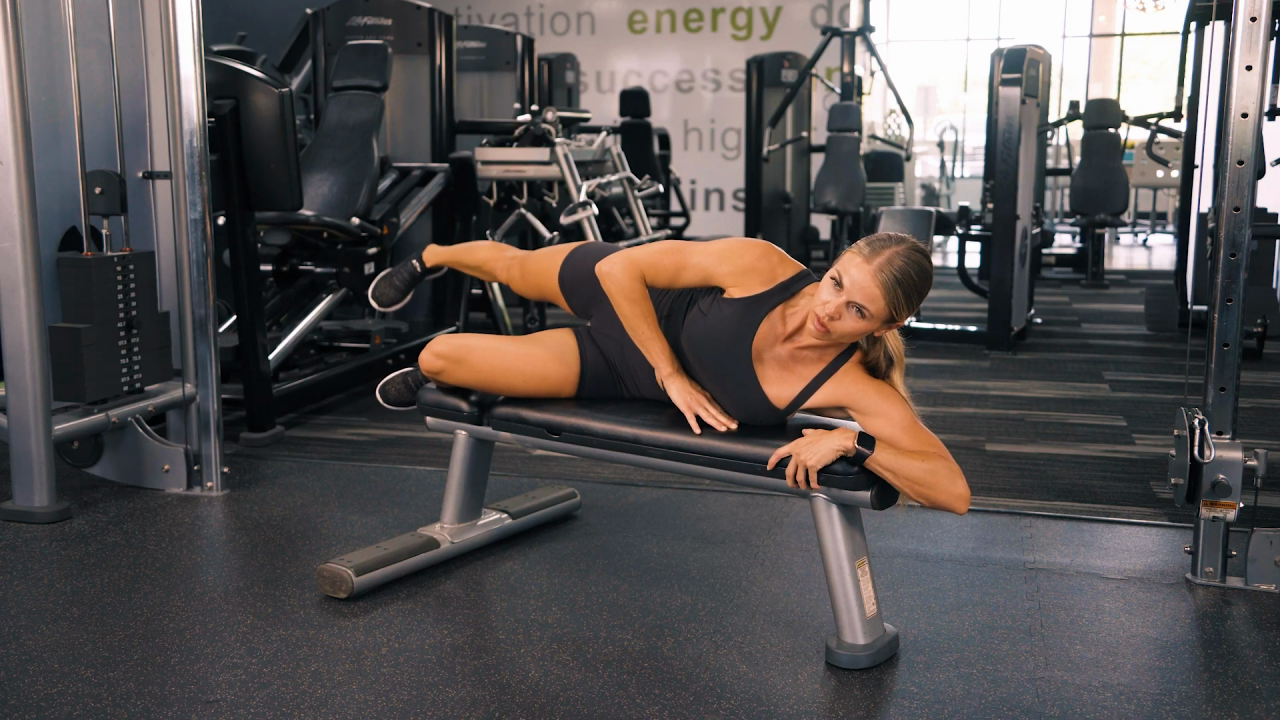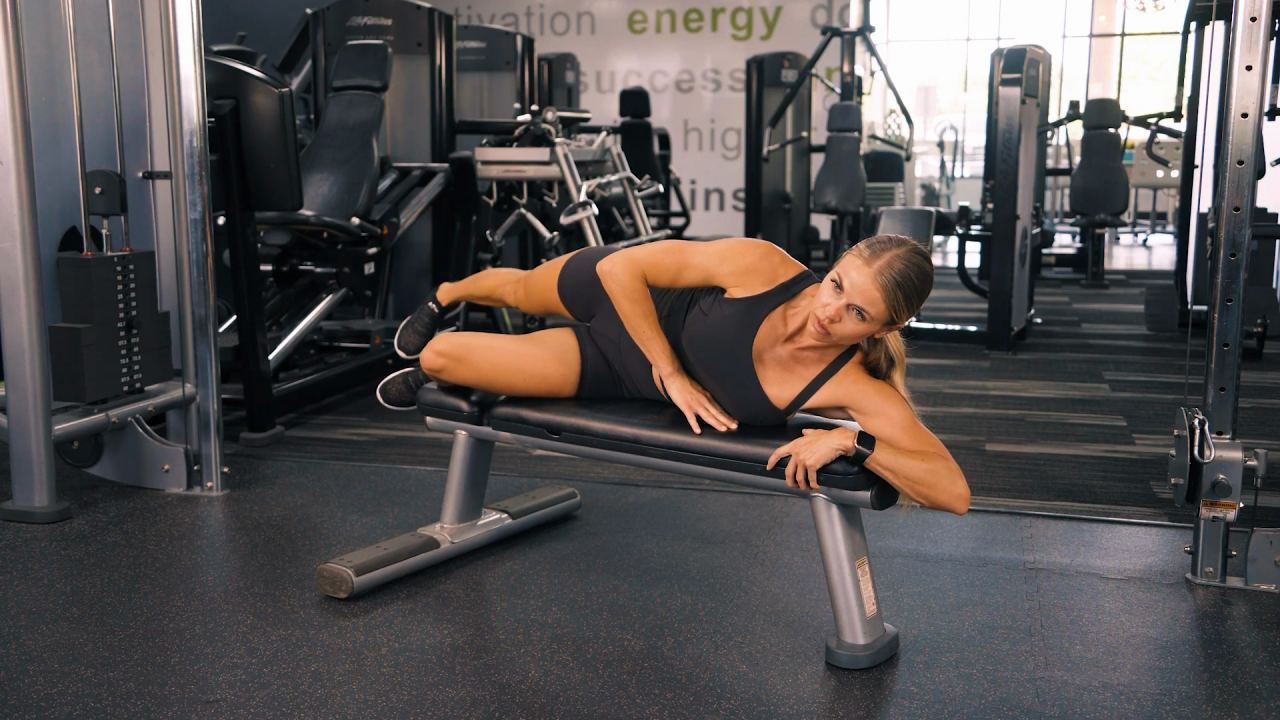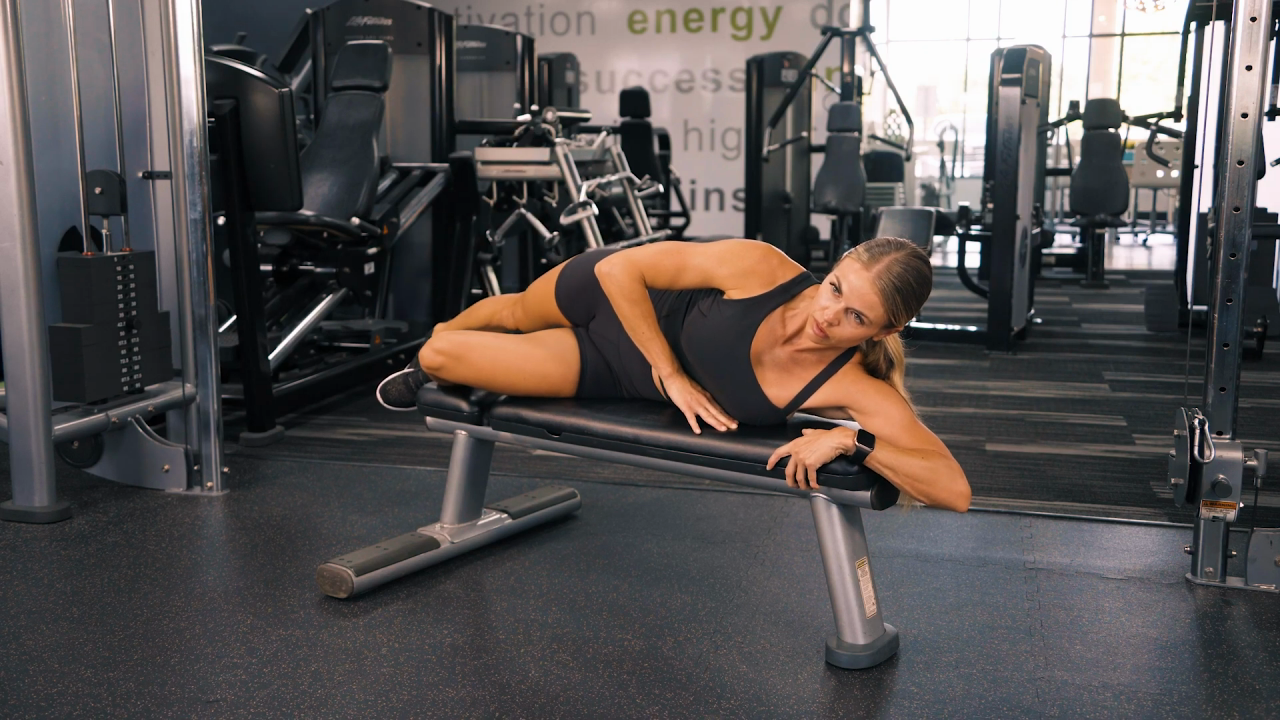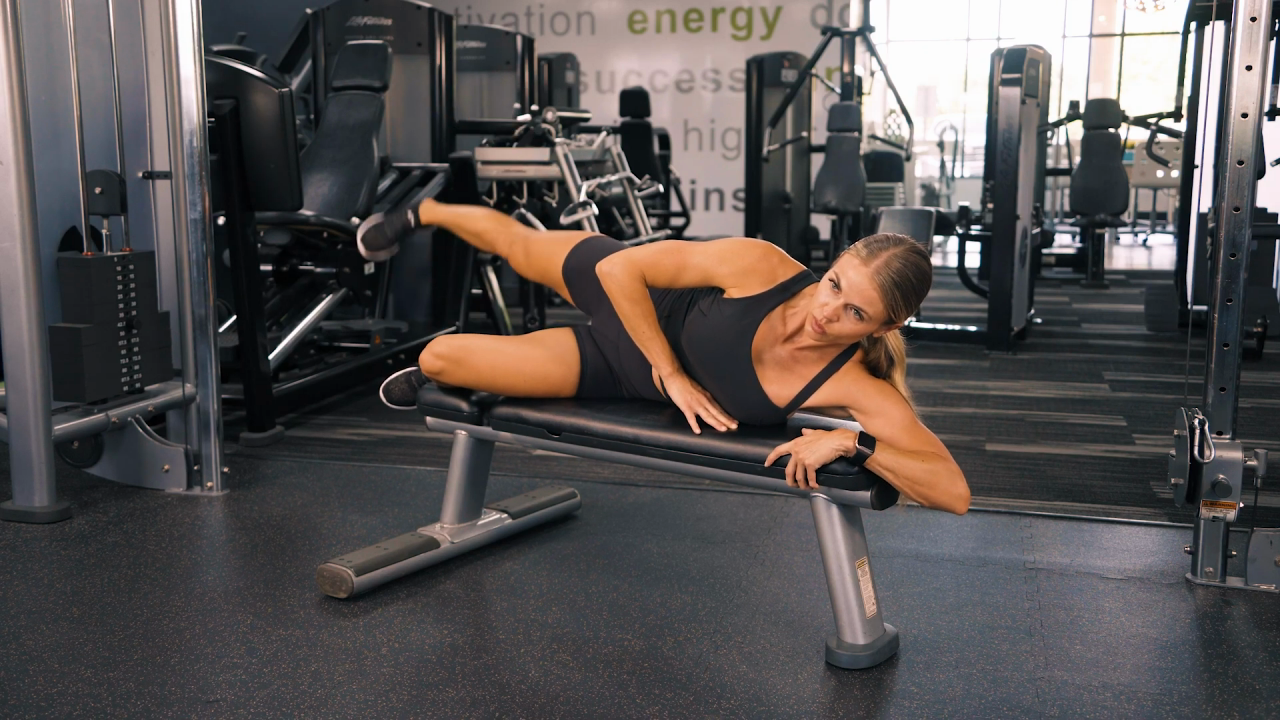
dt=0.3s
person 1, frame 1
left shoulder: (856, 386)
right shoulder: (761, 266)
left elbow: (955, 489)
right elbow: (618, 268)
left wrist: (855, 442)
right wrist: (672, 374)
left hip: (621, 377)
right hip: (620, 293)
left ankle: (424, 376)
right ankle: (428, 258)
person 1, frame 2
left shoulder: (856, 387)
right shoulder: (761, 265)
left elbow: (954, 490)
right elbow: (618, 267)
left wrist: (853, 441)
right wrist: (671, 373)
left hip: (625, 380)
right hip: (614, 291)
left ankle: (428, 373)
right ankle: (444, 295)
person 1, frame 3
left shoulder: (855, 387)
right shoulder: (759, 268)
left elbow: (955, 488)
right elbow: (617, 269)
left wrist: (852, 442)
right wrist: (672, 375)
left hip: (622, 379)
right hip: (613, 295)
left ankle: (429, 369)
right ankle: (445, 329)
person 1, frame 4
left shoulder: (859, 386)
right shoulder: (762, 266)
left elbow: (954, 492)
right elbow: (620, 268)
left wrist: (853, 440)
right wrist: (672, 375)
right hip: (625, 304)
left ankle: (426, 377)
right ankle: (420, 214)
